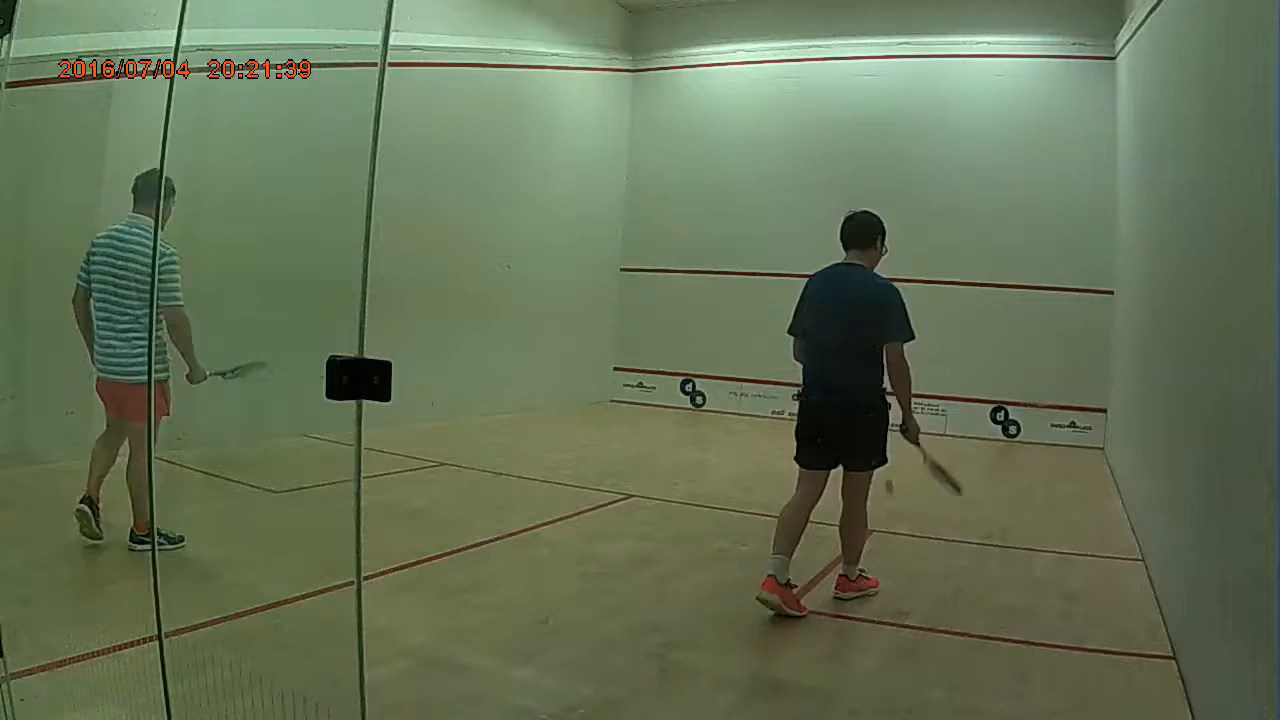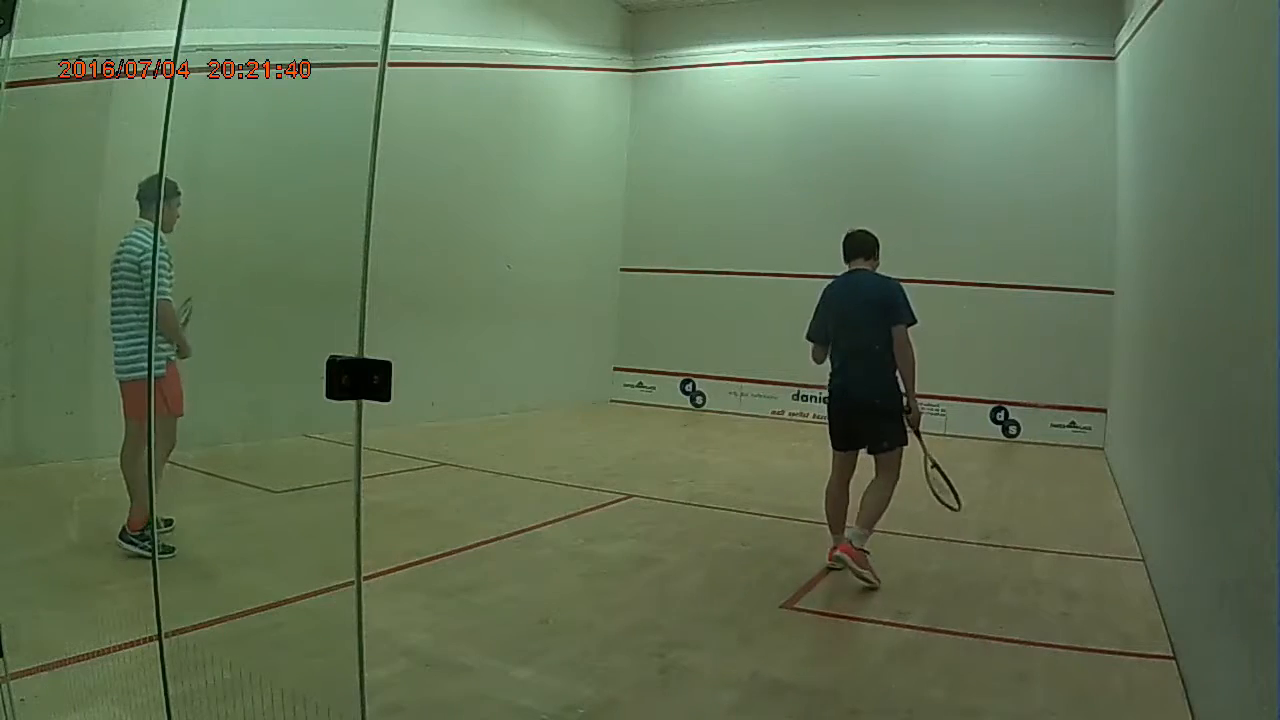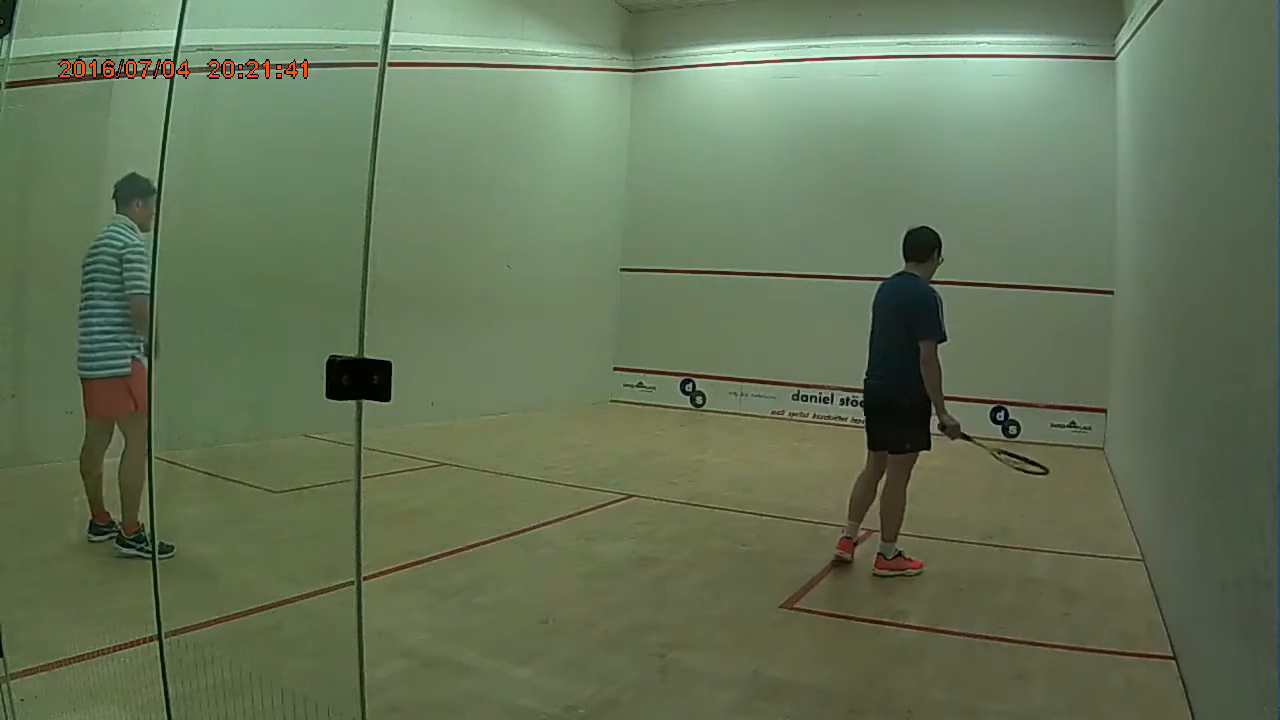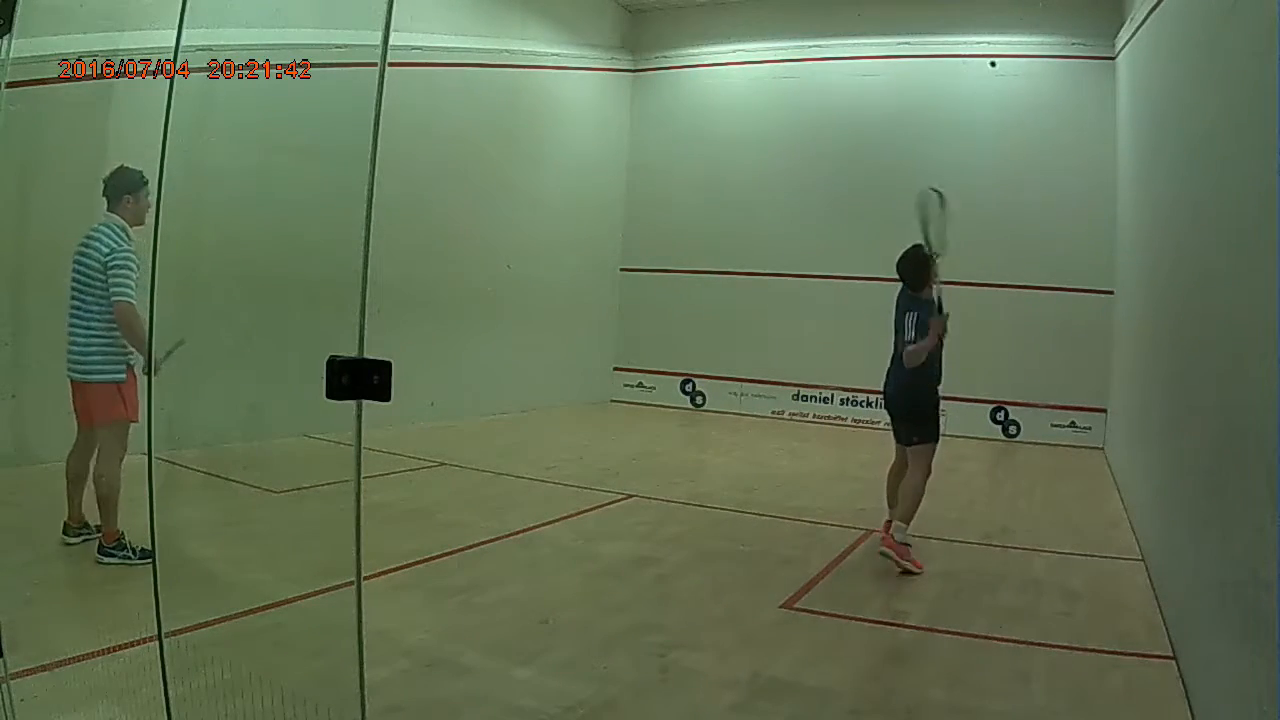
dt=1s
person 1, frame 1
left shoulder: (101, 241)
right shoulder: (161, 252)
left elbow: (79, 300)
right elbow: (174, 317)
left wrist: (92, 345)
right wrist: (193, 363)
left hip: (107, 362)
right hip: (142, 365)
left knee: (114, 432)
right knee: (141, 445)
left ankle: (90, 498)
right ankle: (142, 530)
person 1, frame 2
left shoulder: (127, 245)
right shoulder: (152, 247)
right elbow: (162, 309)
left wrist: (171, 339)
right wrist: (183, 343)
left hip: (129, 359)
right hip: (152, 361)
left knee: (136, 441)
right knee: (159, 443)
left ankle: (142, 516)
right ankle: (135, 529)
person 1, frame 3
left shoulder: (97, 245)
right shoulder: (132, 244)
right elbow: (139, 304)
left hip: (91, 358)
right hip: (120, 359)
left knee: (95, 441)
right knee: (138, 442)
left ankle: (100, 521)
right ankle: (131, 531)
person 1, frame 4
left shoulder: (88, 239)
right shoulder: (120, 248)
right elbow: (124, 312)
right wrist: (149, 353)
left hip: (80, 360)
right hip: (108, 365)
left knee: (86, 441)
right knee: (111, 452)
left ankle: (75, 523)
right ankle: (111, 541)
person 2, frame 1
left shoulder: (814, 285)
right shoulder: (883, 292)
left elbow: (798, 350)
right elbow: (895, 362)
right wrist: (908, 415)
left hip: (815, 403)
right hip: (862, 407)
left knee: (806, 492)
right knee: (855, 498)
left ankle: (776, 577)
right ankle: (849, 577)
person 2, frame 2
left shoulder: (830, 292)
right shoulder: (888, 288)
left elbow: (818, 355)
right elbow: (902, 345)
right wrist: (911, 396)
left hip: (840, 393)
right hip: (879, 394)
left knee: (841, 471)
right knee: (887, 473)
left ankle: (837, 546)
right ankle: (854, 544)
person 2, frame 3
left shoulder: (885, 289)
right shoulder: (926, 297)
right elbow: (928, 359)
right wrist: (942, 412)
left hip: (875, 391)
right hip: (906, 397)
left knee: (873, 468)
right knee: (897, 477)
left ankle: (848, 538)
right ankle: (888, 555)
person 2, frame 4
left shoulder: (910, 289)
right shoulder: (915, 313)
right elbow: (911, 358)
left wrist: (926, 273)
right wrist: (934, 337)
left hip: (900, 392)
right hip: (918, 396)
left knee: (904, 460)
right knee: (920, 468)
left ankle: (893, 521)
right ankle: (896, 539)
